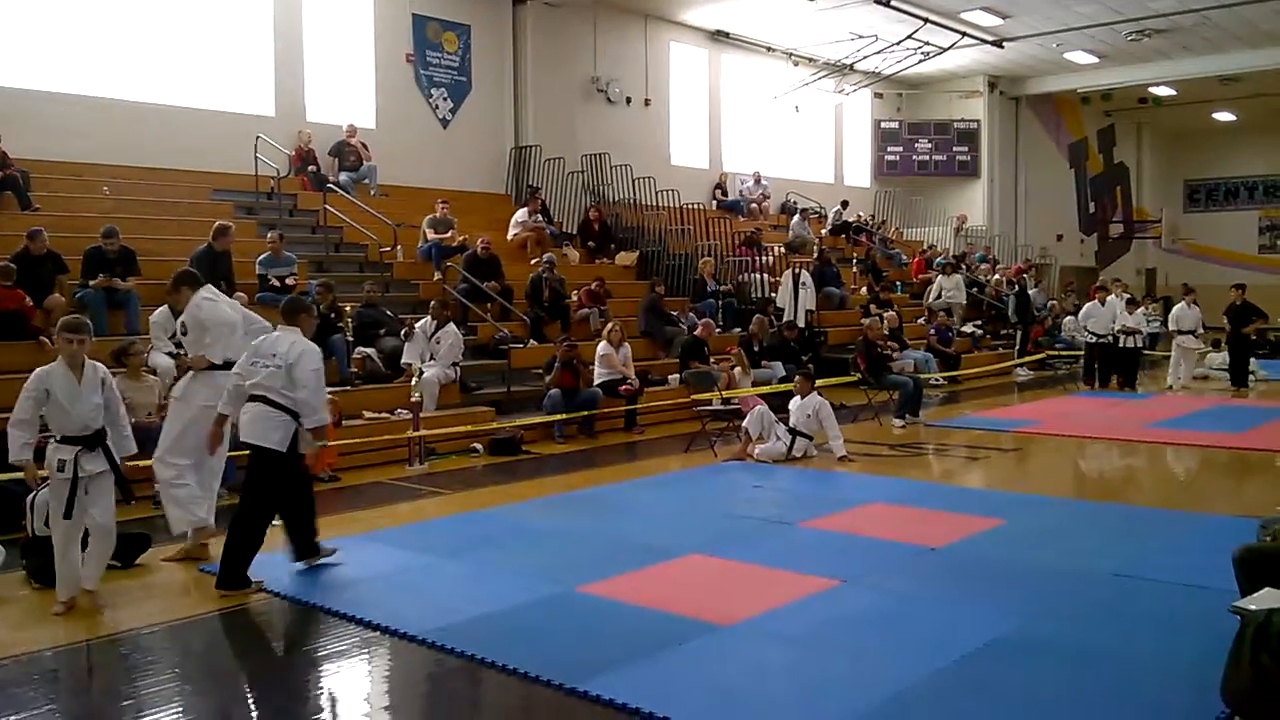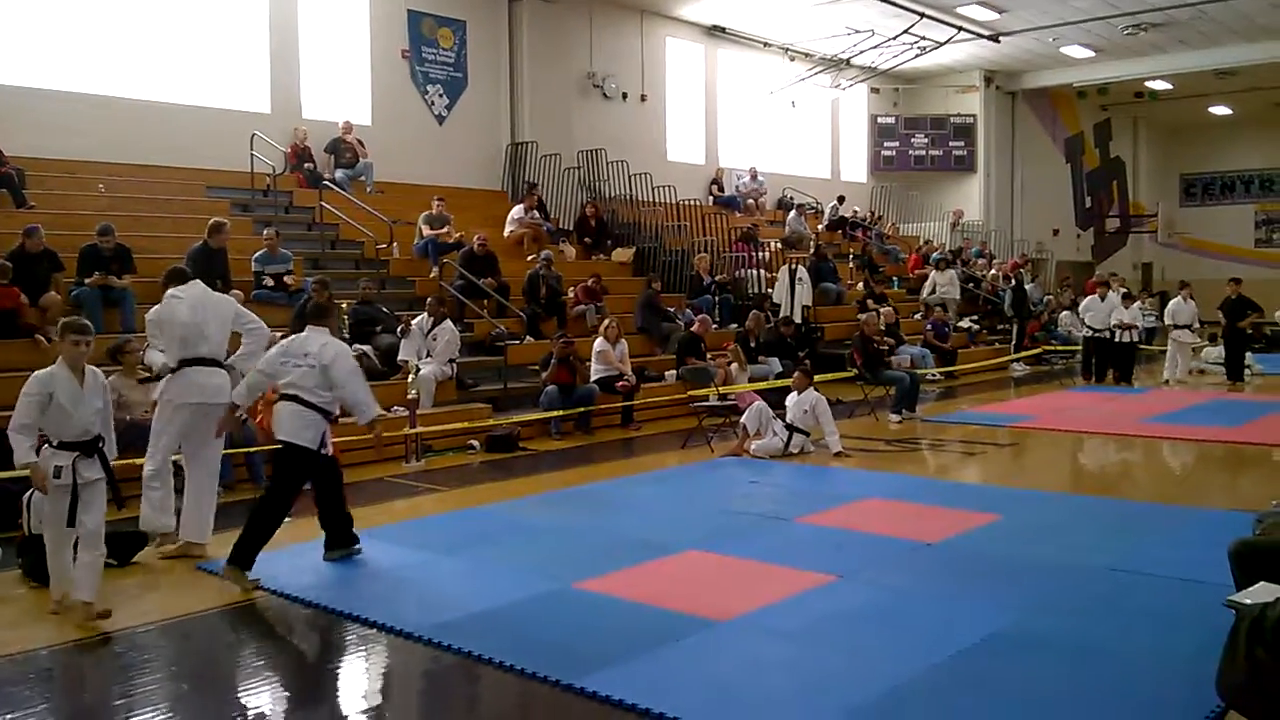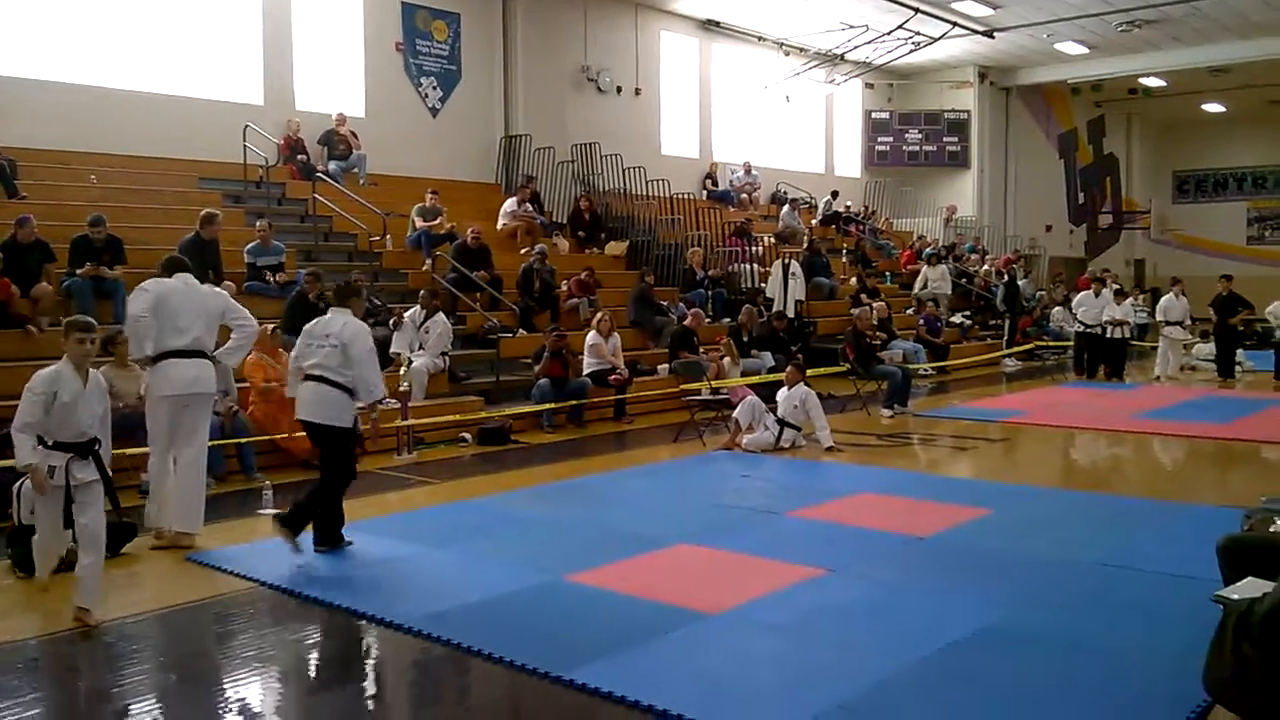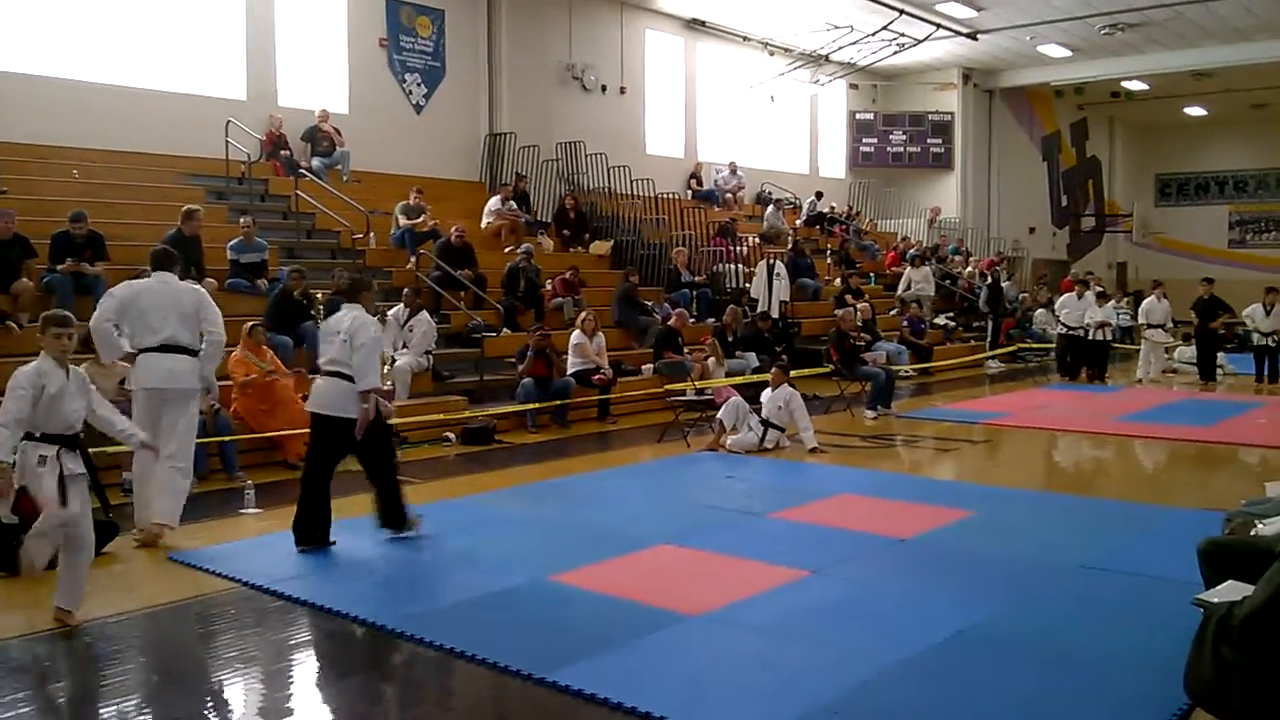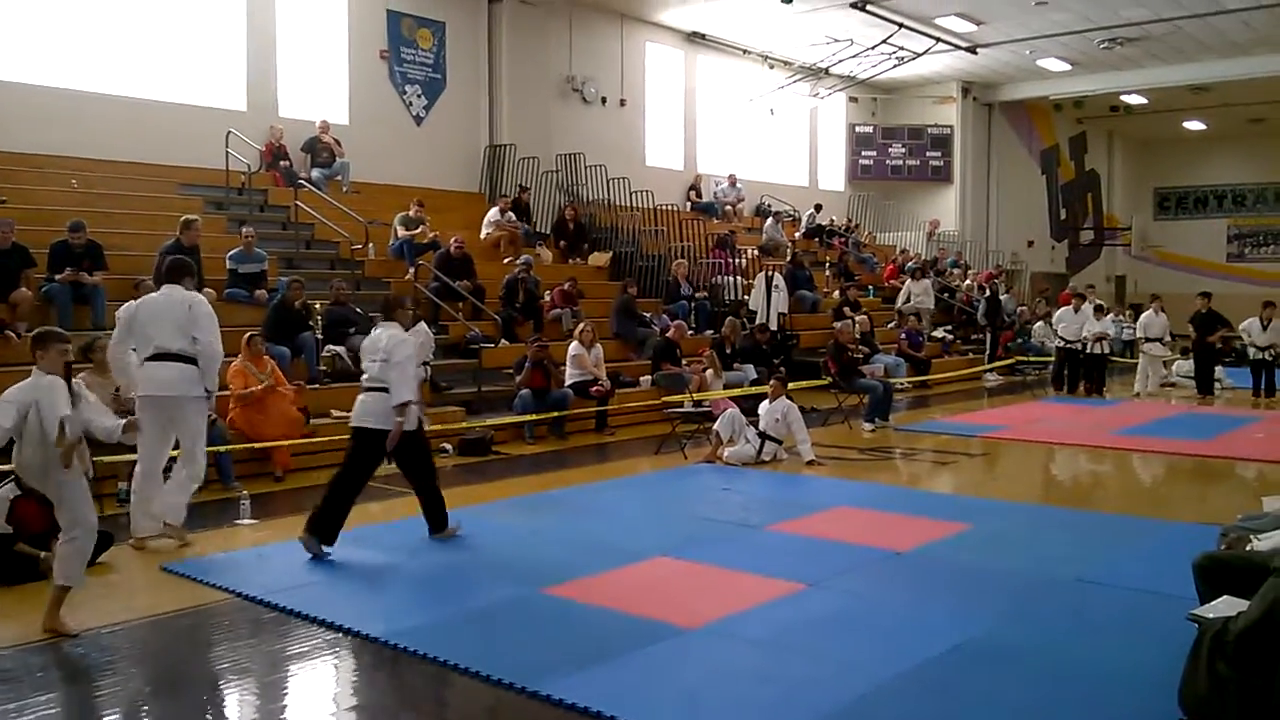
dt=0.2s
person 1, frame 1
left shoulder: (100, 374)
right shoulder: (43, 378)
left elbow: (117, 416)
right elbow: (21, 422)
left wrist: (123, 454)
right wrist: (26, 461)
left hip: (99, 456)
right hip: (64, 458)
left knee: (103, 525)
right knee: (65, 530)
left ankle: (89, 586)
right ankle: (67, 593)
person 1, frame 2
left shoulder: (97, 378)
right shoulder: (43, 381)
right elbow: (20, 427)
left wrist: (108, 457)
right wrist: (32, 465)
left hip: (93, 462)
right hip: (60, 463)
left knee: (93, 532)
right knee: (59, 534)
left ankle: (85, 602)
right ankle: (61, 592)
person 1, frame 3
left shoulder: (98, 382)
right shoulder: (46, 379)
right elbow: (23, 427)
left wrist: (103, 460)
right wrist: (32, 468)
left hip: (88, 464)
right hip: (53, 464)
left knee: (93, 535)
right knee: (51, 534)
left ankle: (84, 606)
right ankle: (43, 573)
person 1, frame 4
left shoulder: (78, 378)
right shoulder: (28, 375)
left elbow: (104, 413)
left wrist: (138, 438)
left hip: (70, 458)
right hip: (39, 456)
left knee: (81, 535)
right knee: (63, 515)
left ankle: (65, 606)
right ankle: (33, 549)
person 1, frame 5
left shoulder: (72, 389)
left elbow: (98, 421)
left wrist: (122, 426)
left hip: (62, 466)
right hip: (38, 460)
left knee: (82, 528)
right knee: (54, 390)
left ankle: (52, 614)
right ankle: (68, 444)
person 2, frame 1
left shoulder: (201, 301)
right shoulder: (224, 302)
left elbow: (228, 322)
left wrist: (210, 357)
right wrist: (238, 365)
left hip: (206, 386)
right hip: (222, 385)
left knee: (168, 458)
right knee: (207, 466)
left ankle: (199, 524)
right ankle: (197, 541)
person 2, frame 2
left shoulder: (175, 296)
right shoulder: (224, 302)
left elbow: (181, 322)
right elbow: (259, 331)
left wrist: (169, 361)
right wrist: (235, 363)
left hip: (185, 382)
right hip: (218, 383)
left knee: (158, 457)
right knee: (204, 466)
left ankle: (162, 528)
right ankle: (195, 540)
person 2, frame 3
left shoulder: (154, 287)
right shoulder: (214, 295)
left elbow: (137, 316)
right elbow: (249, 327)
left wrist: (142, 354)
right wrist: (221, 357)
left hip: (167, 373)
right hip: (202, 375)
left knee: (161, 453)
right knee: (192, 454)
left ankle: (159, 524)
right ankle: (184, 529)
person 2, frame 4
left shoulder: (131, 290)
right shoulder: (194, 293)
left elbow: (99, 322)
right elbow: (216, 337)
left wrist: (122, 353)
right wrist: (204, 372)
left hip: (148, 370)
right hip: (184, 372)
left knee: (145, 449)
right knee: (177, 452)
left ankle: (146, 522)
right ankle: (159, 522)
person 2, frame 5
left shoulder: (140, 305)
right shoulder: (195, 302)
left elbow: (117, 351)
right elbow: (210, 347)
left wrist: (135, 381)
right wrist: (210, 385)
left hip: (150, 382)
right hip: (186, 380)
left knee: (149, 458)
right knee: (193, 456)
left ankle: (141, 530)
right ankle: (170, 519)
person 3, frame 1
left shoulder: (261, 343)
right shoulder: (306, 350)
left elbow: (235, 383)
right elbow: (311, 398)
left wrist: (218, 424)
right wrist: (319, 439)
left hip: (254, 420)
right hip: (278, 427)
left knee: (298, 485)
right knee: (256, 504)
left ankle: (306, 547)
right ankle: (231, 578)
person 3, frame 2
left shoulder: (288, 344)
right shoulder: (336, 349)
left elbow: (257, 377)
right elbow: (354, 390)
left wrist: (232, 411)
right wrist: (373, 425)
left hip: (288, 417)
right hip: (308, 425)
left knee: (329, 480)
right knee: (278, 497)
left ankle: (340, 542)
right ankle: (238, 562)
person 3, frame 3
left shoulder: (313, 327)
right shoulder: (356, 329)
left elbow: (295, 366)
right elbow: (366, 372)
left wrist: (300, 396)
right wrist: (373, 411)
left hip: (310, 400)
right hip: (335, 403)
left knee: (335, 468)
right knee: (340, 473)
left ankle: (328, 535)
right ankle: (291, 523)
person 3, frame 4
left shoulder: (330, 323)
right shoulder: (366, 323)
right elbow: (366, 366)
left wrist: (376, 401)
right wrist: (368, 405)
left hip: (322, 397)
right hip: (350, 399)
left knee: (319, 467)
right knee: (382, 460)
left ankle: (309, 535)
right ankle: (396, 521)
person 3, frame 5
left shoulder: (372, 339)
right shoulder: (403, 340)
right elbow: (401, 382)
right wrist: (401, 418)
left hip: (365, 411)
right hip: (390, 415)
left knee: (351, 475)
right knee: (421, 470)
left ankle: (317, 531)
right ankle: (438, 525)
